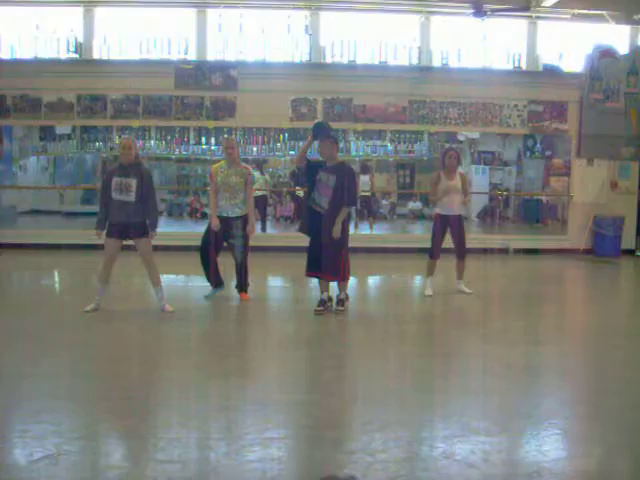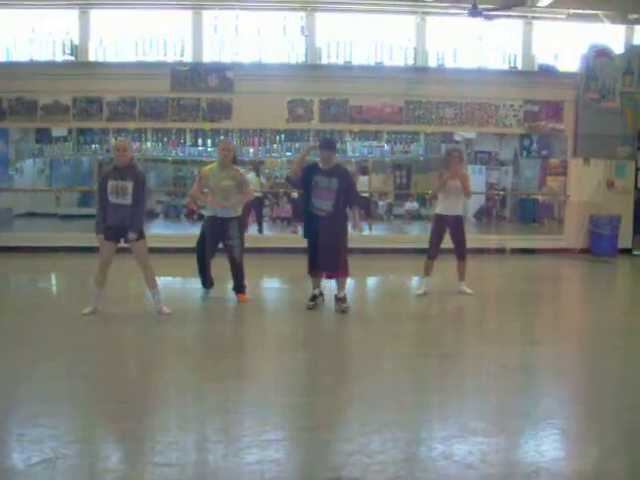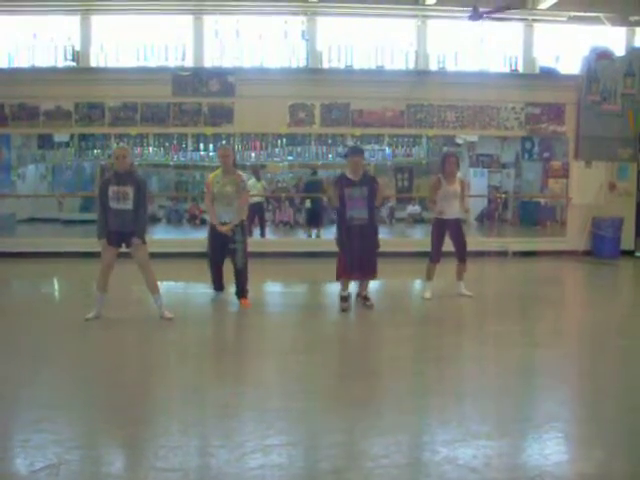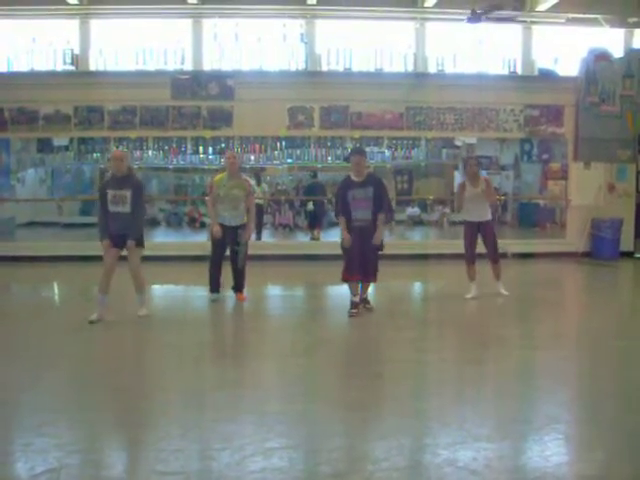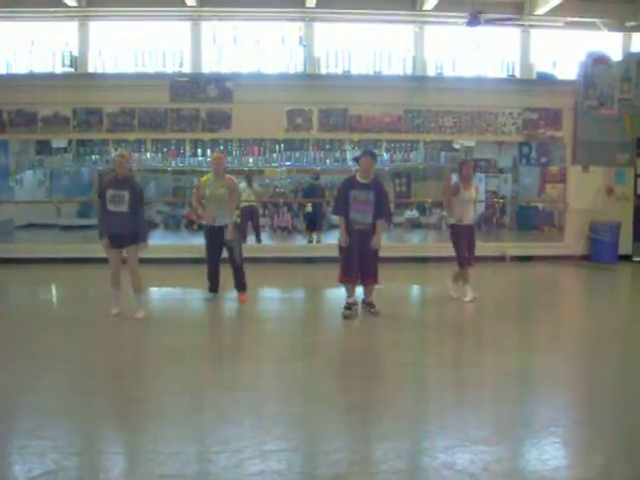
dt=0.7s
person 1, frame 1
left shoulder: (143, 173)
right shoulder: (112, 173)
left elbow: (150, 200)
right elbow: (104, 199)
left wrist: (153, 225)
right wrist: (100, 224)
left hip: (137, 223)
right hip: (116, 223)
left knee: (149, 261)
right knee: (107, 261)
left ankle: (162, 302)
right ankle: (97, 301)
person 1, frame 2
left shoulder: (138, 175)
right shoulder: (107, 176)
left elbow: (141, 204)
right elbow: (101, 204)
left wrist: (135, 228)
right wrist: (99, 229)
left hip: (133, 227)
right hip: (111, 226)
left knee: (145, 264)
right knee: (103, 264)
left ankle: (159, 304)
right ankle: (94, 304)
person 1, frame 3
left shoulder: (138, 181)
right shoulder: (106, 182)
left elbow: (142, 209)
right elbow: (102, 210)
left wrist: (139, 234)
right wrist: (101, 234)
left hip: (133, 232)
right hip: (112, 231)
left knee: (146, 268)
right knee: (105, 268)
left ankle: (161, 309)
right ankle: (97, 309)
person 1, frame 4
left shoulder: (136, 184)
right shoulder: (106, 185)
left elbow: (140, 212)
right elbow: (103, 212)
left wrist: (133, 236)
right wrist: (104, 236)
left hip: (133, 234)
right hip: (113, 234)
left knee: (135, 270)
right knee: (107, 270)
left ankle: (142, 305)
right ankle: (100, 310)
person 1, frame 5
left shoulder: (135, 186)
right shoulder: (106, 186)
left elbow: (140, 213)
right elbow: (102, 211)
left wrist: (143, 238)
right wrist: (102, 235)
left hip: (131, 232)
right hip: (112, 233)
left knee: (133, 268)
right knee: (114, 269)
left ankle: (139, 307)
right ankle: (116, 303)
person 2, frame 1
left shoulder: (346, 171)
right shoulder: (319, 167)
left elbow: (349, 202)
right elbow: (299, 161)
left wrist: (338, 223)
right wrist: (310, 140)
left hip: (336, 224)
right hip: (318, 223)
left knee: (339, 260)
right knee: (319, 260)
left ankle: (342, 296)
right ankle: (325, 297)
person 2, frame 2
left shoulder: (343, 173)
right shoulder: (311, 170)
left elbow: (352, 199)
right elbow: (292, 178)
left wrist: (356, 219)
right wrist: (305, 154)
left hip: (336, 223)
right hip: (314, 222)
left knee: (338, 258)
right knee: (315, 257)
left ankle: (341, 295)
right ankle: (316, 292)
person 2, frame 3
left shoulder: (370, 180)
right shoulder: (340, 181)
left elbow: (376, 203)
right elbow: (335, 206)
left wrist: (380, 196)
right wrist: (334, 197)
left hip: (367, 228)
right hip: (347, 228)
left knee: (368, 261)
right knee: (346, 261)
left ankle: (362, 293)
right ankle: (344, 294)
person 2, frame 4
left shoulder: (376, 182)
right shoulder: (344, 184)
left elbow: (384, 208)
right elbow: (340, 211)
left wrist: (380, 230)
right wrist: (343, 231)
left hip: (371, 232)
right hip: (352, 232)
left knee: (369, 265)
right knee: (351, 265)
left ankle: (363, 296)
right ankle: (354, 300)
person 2, frame 5
left shoulder: (378, 187)
right shoulder: (347, 184)
left elbow: (383, 215)
right elbow: (340, 211)
left wrist: (377, 236)
right wrist: (343, 232)
left hip: (370, 234)
right hip: (350, 233)
left knee: (370, 269)
right knee: (348, 268)
left ankle: (368, 301)
right ankle: (351, 303)
person 3, frame 1
left shoulder: (246, 170)
right shoulder: (215, 169)
left elbow: (250, 197)
right elbow: (213, 195)
left wrist: (251, 221)
right wrist: (213, 217)
left hip: (239, 217)
right hip: (219, 217)
left knee: (240, 255)
right knee: (207, 251)
left ankle: (243, 289)
right ankle: (216, 284)
person 3, frame 2
left shoulder: (238, 173)
right shoulder: (207, 171)
left elbow: (249, 195)
right elbow: (194, 191)
left wrist: (229, 204)
right wrist: (209, 203)
left hip: (233, 218)
right hip: (213, 218)
left knee: (235, 256)
right knee: (204, 253)
left ankle: (240, 290)
right ankle: (207, 286)
person 3, frame 3
left shoulder: (240, 178)
right shoulder: (212, 178)
left elbow: (244, 203)
right elbow: (208, 203)
left wrist: (232, 224)
right wrist: (217, 224)
left hip: (237, 224)
right hip: (217, 224)
left knee: (240, 261)
right knee: (215, 260)
left ankle: (242, 295)
right ankle: (218, 289)
person 3, frame 4
left shoulder: (246, 182)
right shoulder: (217, 181)
left elbow: (251, 207)
right elbow: (210, 203)
left wrist: (250, 228)
right wrist: (215, 224)
left hip: (239, 226)
right hip: (220, 225)
left knee: (239, 260)
right knee: (216, 259)
left ankle: (239, 290)
right ankle: (214, 290)
person 3, frame 5
left shoulder: (231, 181)
right shoulder: (203, 181)
left elbow: (233, 204)
right elbow: (195, 200)
left wrist: (229, 227)
right wrist: (204, 214)
left hip: (228, 224)
right hip: (211, 226)
left knee: (236, 258)
right knee: (212, 260)
left ankle: (241, 289)
right ankle: (213, 289)
person 4, frame 1
left shoulder: (462, 177)
right shoulder: (438, 177)
left elbow: (467, 194)
right elbow: (432, 199)
left wrist: (465, 200)
right wrist: (442, 194)
left hip: (457, 217)
right hip: (441, 216)
left knee: (461, 251)
right knee: (435, 250)
left ankle: (460, 283)
right ankle: (429, 284)
person 4, frame 2
left shoulder: (463, 176)
right shoulder: (442, 175)
left elbow: (468, 194)
right elbow: (437, 191)
left wrist: (461, 179)
right wrist: (448, 176)
left hip: (457, 217)
right hip: (441, 216)
left knee: (461, 252)
right knee: (432, 251)
left ankle: (462, 284)
right ankle: (425, 284)
person 4, frame 3
left shoulder: (461, 182)
right shoulder: (438, 182)
left elbow: (462, 199)
right elbow: (430, 201)
left wrist: (465, 208)
right wrist: (436, 209)
left hip: (455, 220)
right hip: (440, 220)
left knee: (463, 254)
right knee: (435, 255)
left ankle: (460, 286)
right ankle: (428, 287)
person 4, frame 4
left shoulder: (486, 181)
right shoulder: (463, 185)
left elbow: (493, 200)
right elbow: (458, 208)
left wrist: (487, 192)
right wrist: (459, 199)
left hip: (486, 221)
right hip: (470, 222)
left knee: (494, 254)
right knee: (469, 256)
left ankle: (499, 285)
right ankle: (473, 288)
person 4, frame 5
left shoulder: (474, 186)
right shoulder: (455, 186)
right elbow: (447, 205)
left wrist: (472, 214)
right wrist: (455, 216)
left hip: (470, 225)
right hip: (457, 226)
left knee: (469, 259)
right knee: (463, 258)
left ankle: (453, 284)
right ankle: (468, 290)
